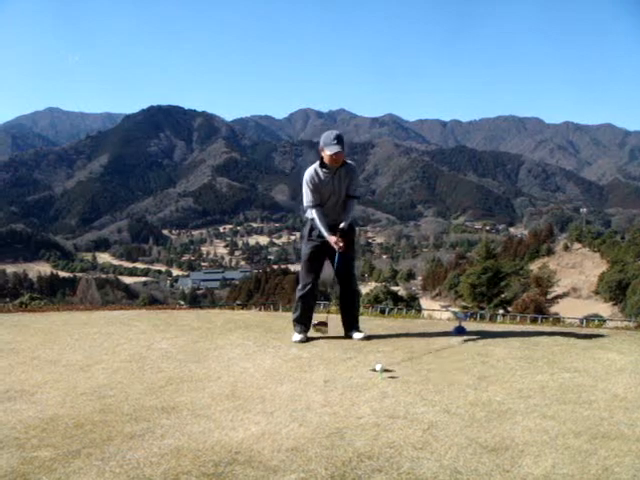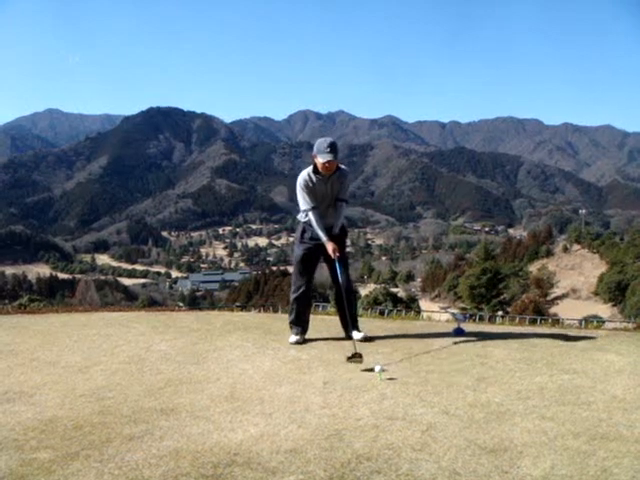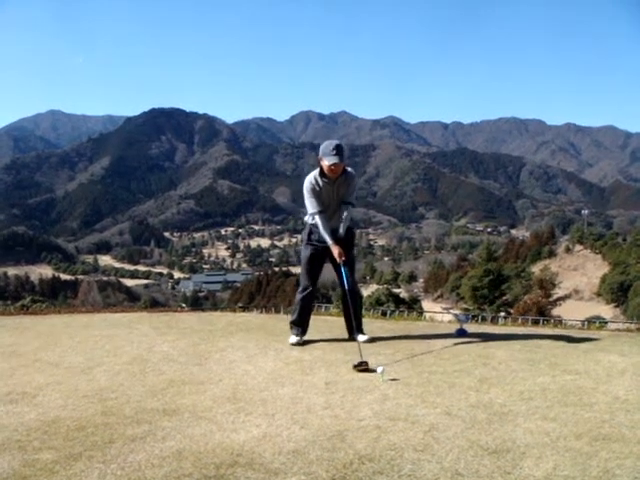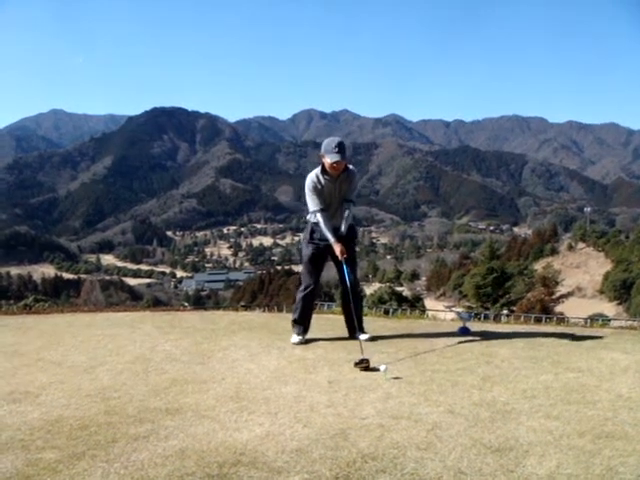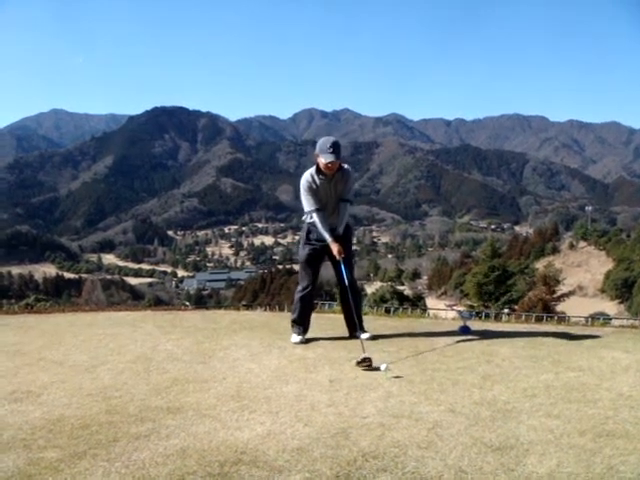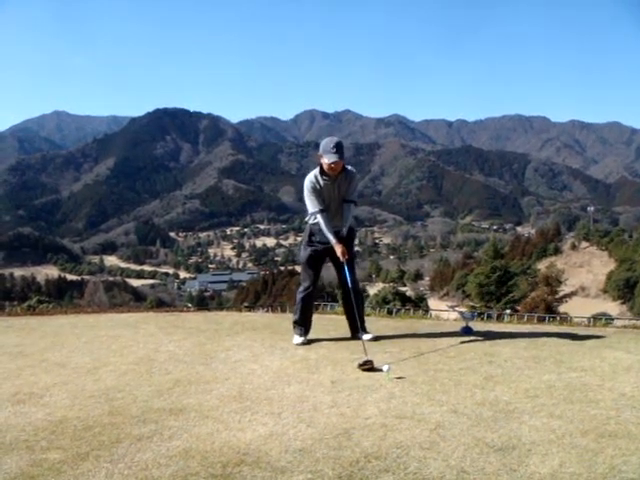
dt=0.5s
person 1, frame 1
left shoulder: (350, 170)
right shoulder: (311, 174)
left elbow: (352, 200)
right elbow: (313, 208)
left wrist: (343, 226)
right wrist: (328, 235)
left hip: (343, 229)
right hip: (316, 230)
left knee: (348, 281)
right knee: (308, 281)
left ankle: (351, 326)
right ankle: (301, 328)
person 1, frame 2
left shoulder: (343, 174)
right shoulder: (304, 178)
left elbow: (340, 204)
right elbow: (311, 212)
left wrist: (334, 233)
right wrist: (325, 241)
left hip: (335, 231)
right hip: (309, 232)
left knee: (344, 281)
right knee: (301, 283)
left ankle: (351, 328)
right ankle: (298, 329)
person 1, frame 3
left shoulder: (350, 177)
right shoulder: (311, 181)
left elbow: (346, 207)
right elbow: (318, 215)
left wrist: (339, 238)
right wrist: (331, 245)
left hip: (342, 234)
right hip: (315, 234)
left knee: (350, 284)
right knee: (307, 284)
left ankle: (355, 329)
right ankle: (297, 330)
person 1, frame 4
left shoulder: (352, 174)
right shoulder: (313, 179)
left elbow: (347, 205)
right elbow: (319, 213)
left wrist: (341, 235)
right wrist: (334, 242)
left hip: (343, 232)
right hip: (317, 232)
left knee: (351, 282)
right knee: (309, 283)
left ankle: (356, 329)
right ankle: (299, 329)
person 1, frame 5
left shoulder: (347, 174)
right shoulder: (308, 179)
left elbow: (344, 204)
right elbow: (315, 214)
left wrist: (338, 234)
right wrist: (330, 242)
left hip: (340, 231)
right hip: (314, 233)
left knee: (348, 281)
right knee: (306, 282)
left ankle: (356, 328)
right ankle: (299, 329)
person 1, frame 6
left shoulder: (350, 175)
right shoulder: (311, 180)
left elbow: (348, 206)
right elbow: (319, 215)
left wrist: (342, 236)
right wrist: (334, 243)
left hip: (343, 233)
right hip: (317, 234)
left knee: (350, 283)
right knee: (308, 284)
left ankle: (358, 328)
right ankle: (300, 330)
